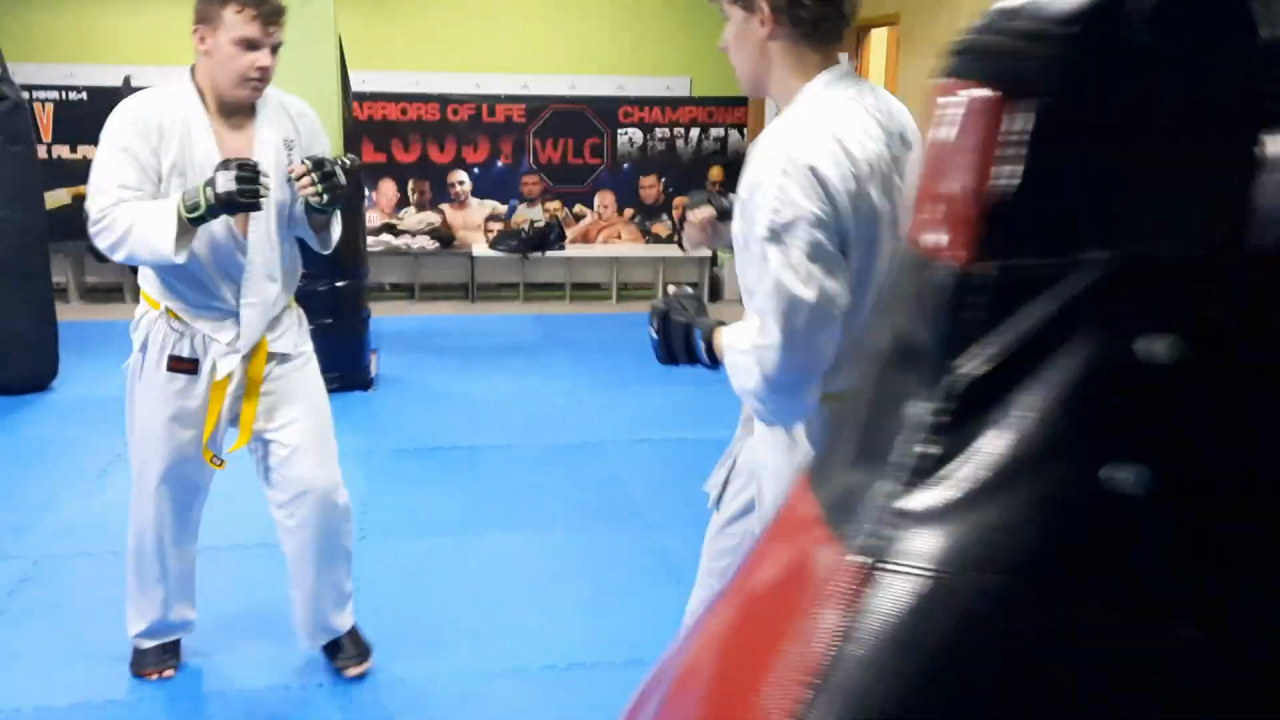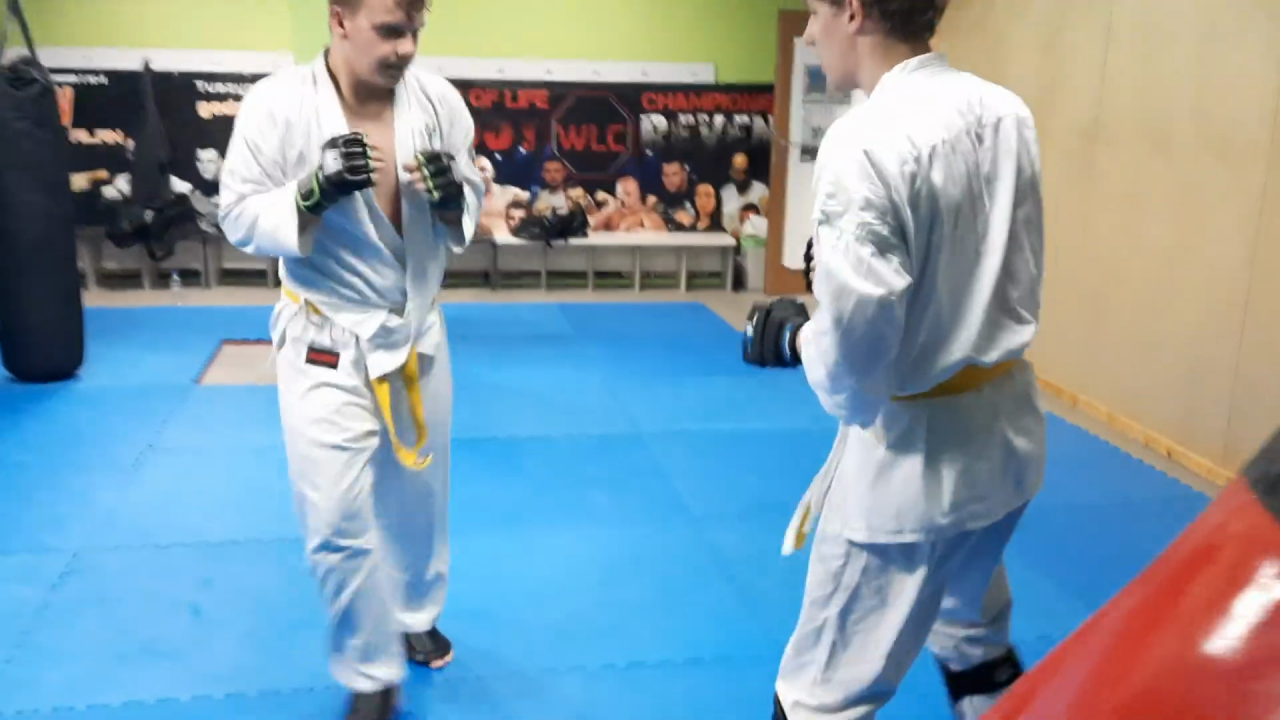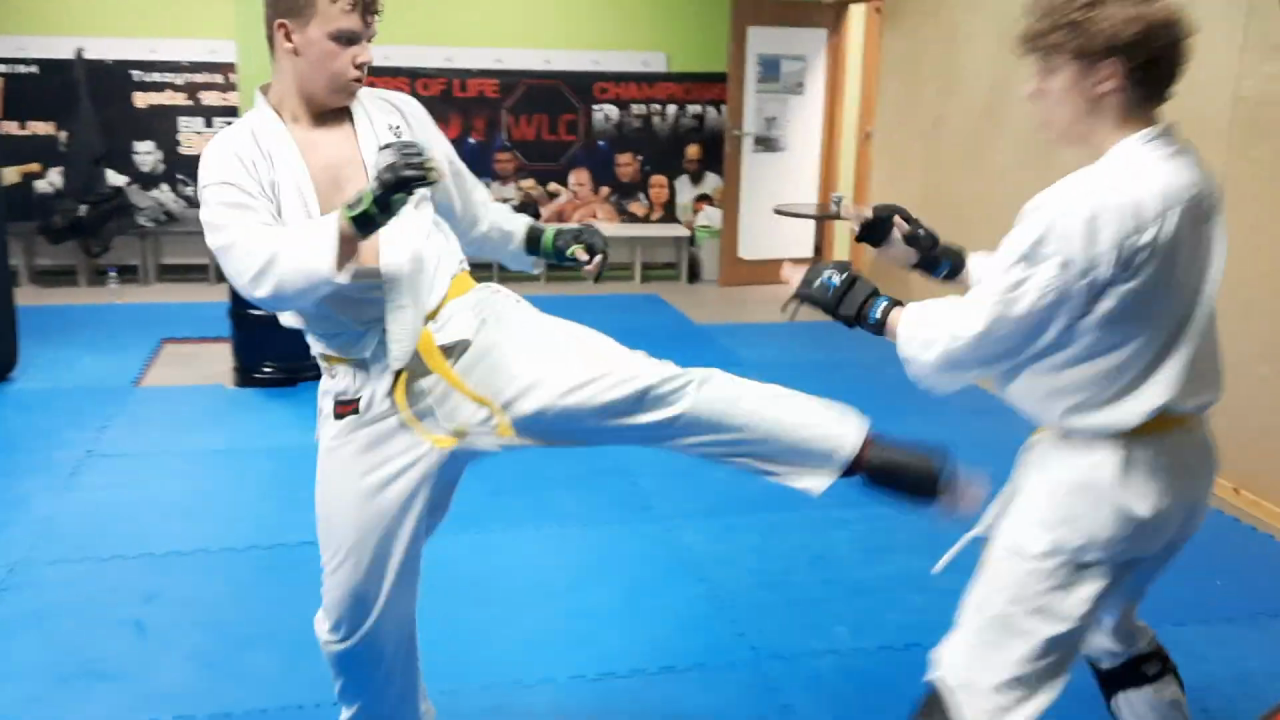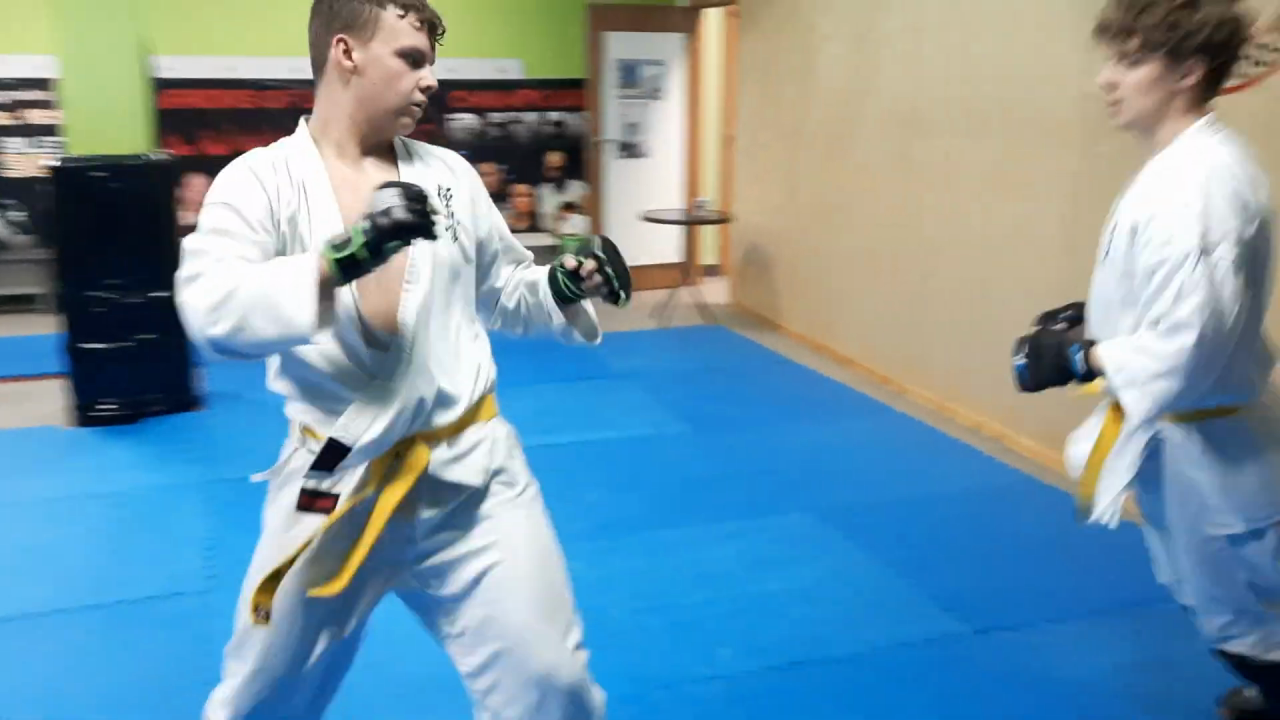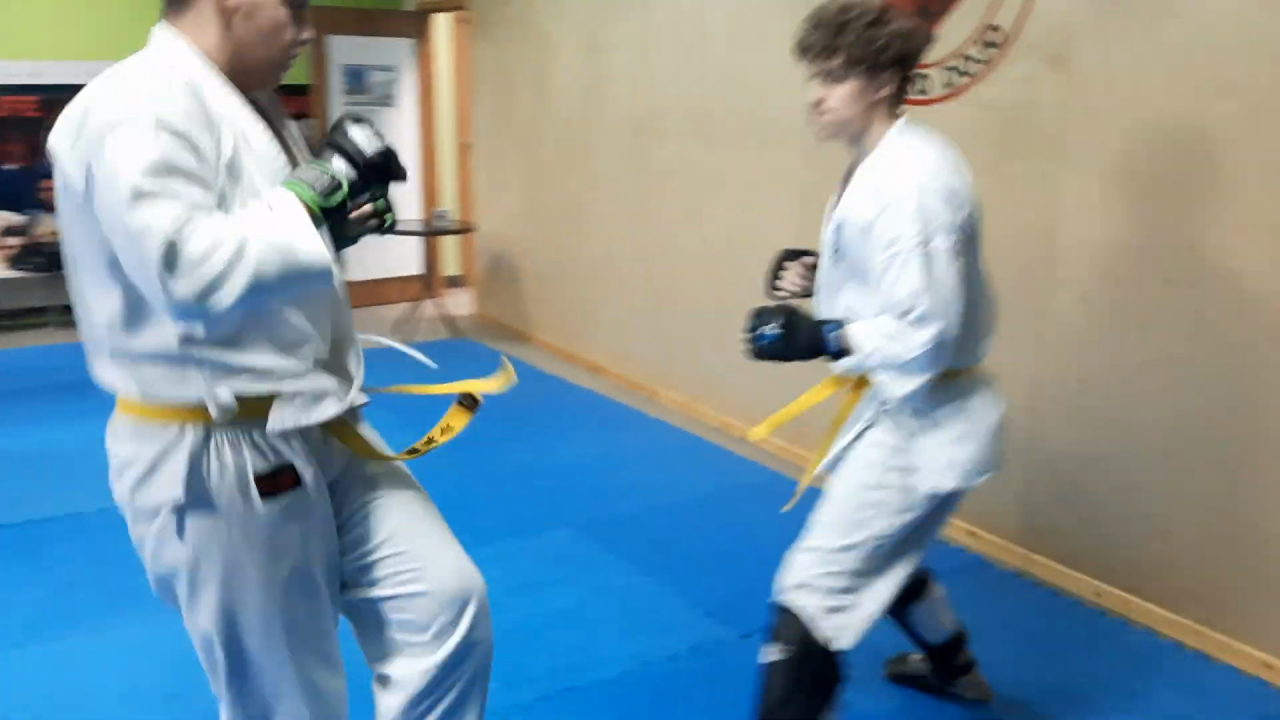
dt=0.4s
person 1, frame 1
left shoulder: (296, 120)
right shoulder: (143, 118)
left elbow: (319, 236)
right elbow: (110, 224)
left wrist: (327, 205)
right wrist: (200, 205)
left hip: (275, 336)
right hip: (182, 341)
left knee: (316, 485)
right knee: (166, 492)
left ankle: (333, 627)
right ankle: (159, 629)
person 1, frame 2
left shoulder: (437, 100)
right shoulder: (277, 104)
left elbow: (462, 222)
right elbow: (243, 219)
left wrist: (456, 193)
right wrist: (314, 190)
left hip: (414, 331)
right hip: (324, 343)
left knee: (417, 495)
right knee: (342, 519)
left ankle: (412, 615)
person 1, frame 3
left shoulder: (397, 113)
right shoulder: (232, 157)
left elbow: (468, 210)
right elbow: (263, 270)
left wrist: (546, 239)
right wrist: (365, 210)
left hip: (468, 336)
right hip: (370, 400)
left knee: (649, 389)
right knee: (358, 604)
left ankle: (870, 456)
person 1, frame 4
left shoulder: (447, 174)
right shoulder: (258, 184)
left elbow: (510, 294)
right elbow: (214, 308)
left wrist: (575, 284)
right wrist: (351, 251)
left hip: (468, 471)
right hip: (336, 485)
person 1, frame 5
left shoulder: (249, 111)
right shoulder: (138, 112)
right elbow: (194, 276)
left wrist: (341, 210)
right wrist: (324, 193)
left hip: (303, 440)
right hip: (214, 465)
left knee: (444, 613)
person 2, frame 1
left shoulder: (791, 153)
right shoulder: (888, 116)
left elbow: (783, 365)
left wrist: (703, 337)
right wrist: (735, 233)
left hip: (817, 444)
person 2, frame 2
left shoulder: (866, 143)
right shoulder: (1004, 113)
left elbow: (851, 355)
left wrist: (793, 336)
left hip: (918, 446)
right hip: (1005, 425)
right knee: (970, 628)
person 2, frame 3
left shoulder: (1087, 202)
right shoulder: (1184, 176)
left elbow: (968, 343)
left wrist: (867, 305)
right wrist: (942, 255)
left hip: (1094, 476)
right hip: (1170, 463)
right knee: (1113, 631)
person 2, frame 4
left shoulder: (1201, 190)
right shoulder: (1178, 169)
left elbow: (1185, 352)
left wrist: (1076, 359)
right wrist: (1086, 317)
left hip: (1205, 448)
right hip: (1183, 436)
right knee: (1209, 578)
person 2, frame 5
left shoulder: (914, 179)
right shoulder: (885, 169)
left elbow: (928, 329)
left wrist: (816, 337)
right wrist: (817, 277)
left hip: (930, 419)
right hip: (906, 410)
left knee: (814, 586)
right knee: (884, 550)
